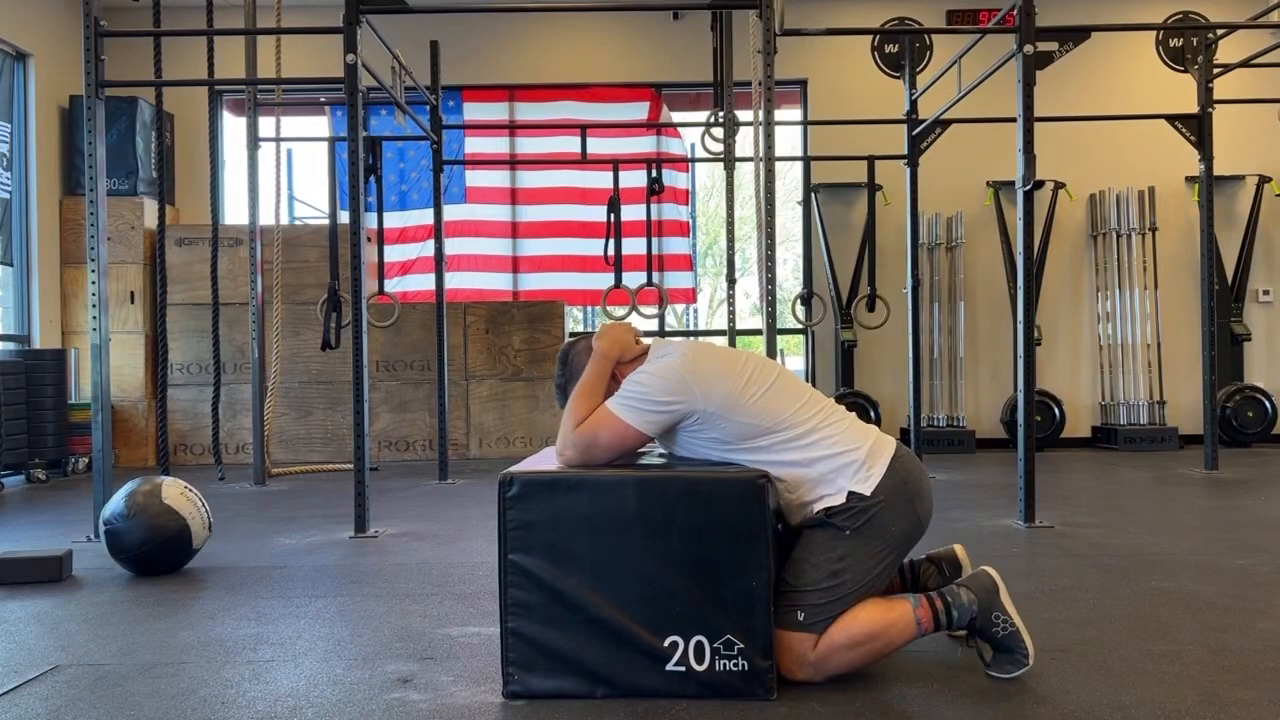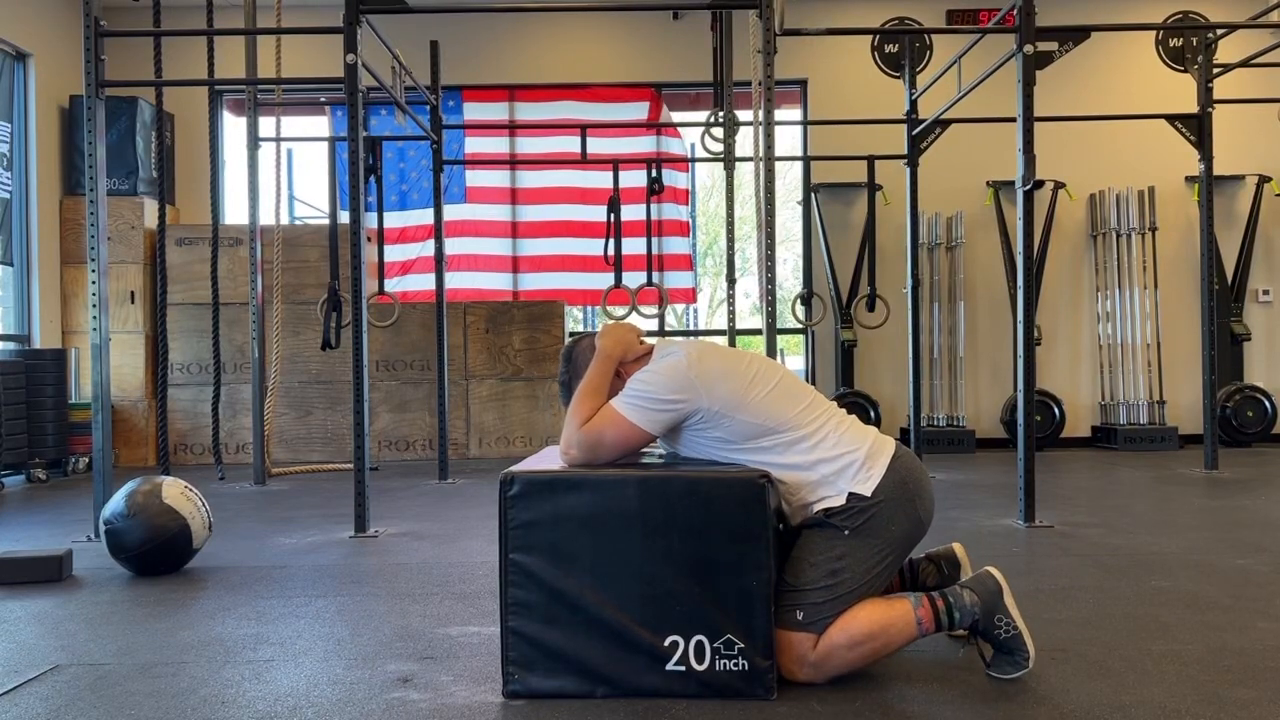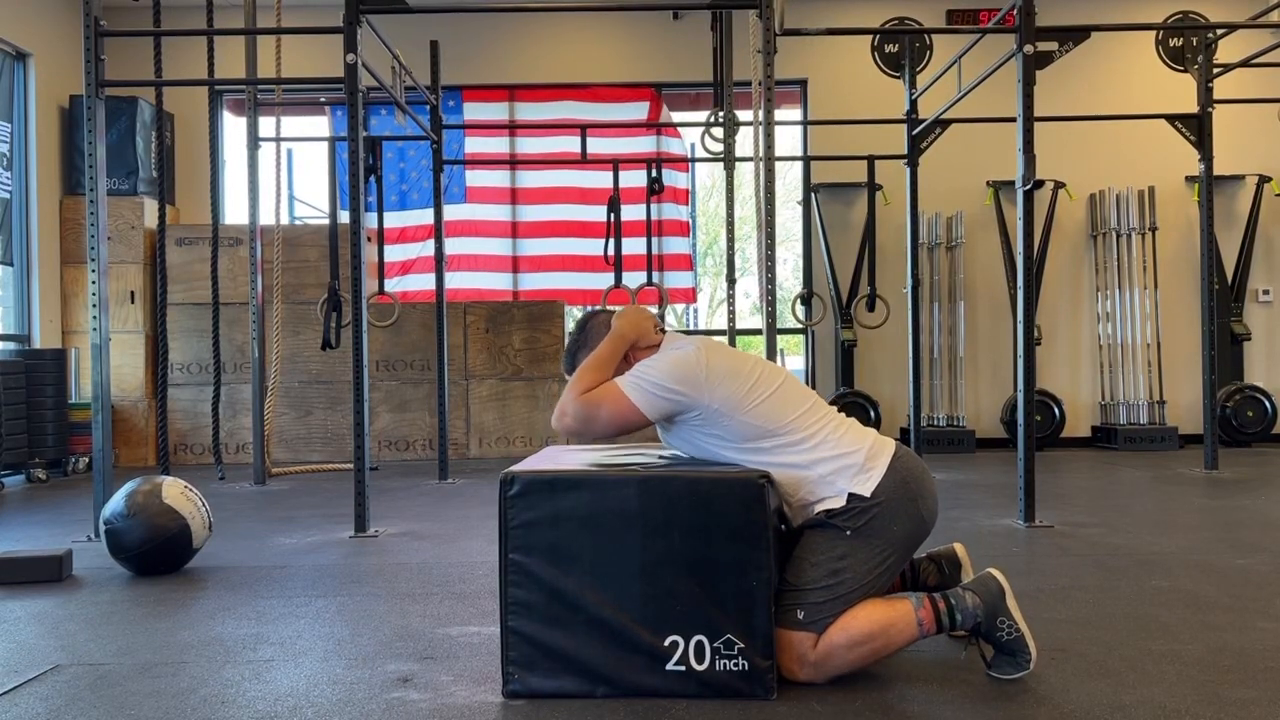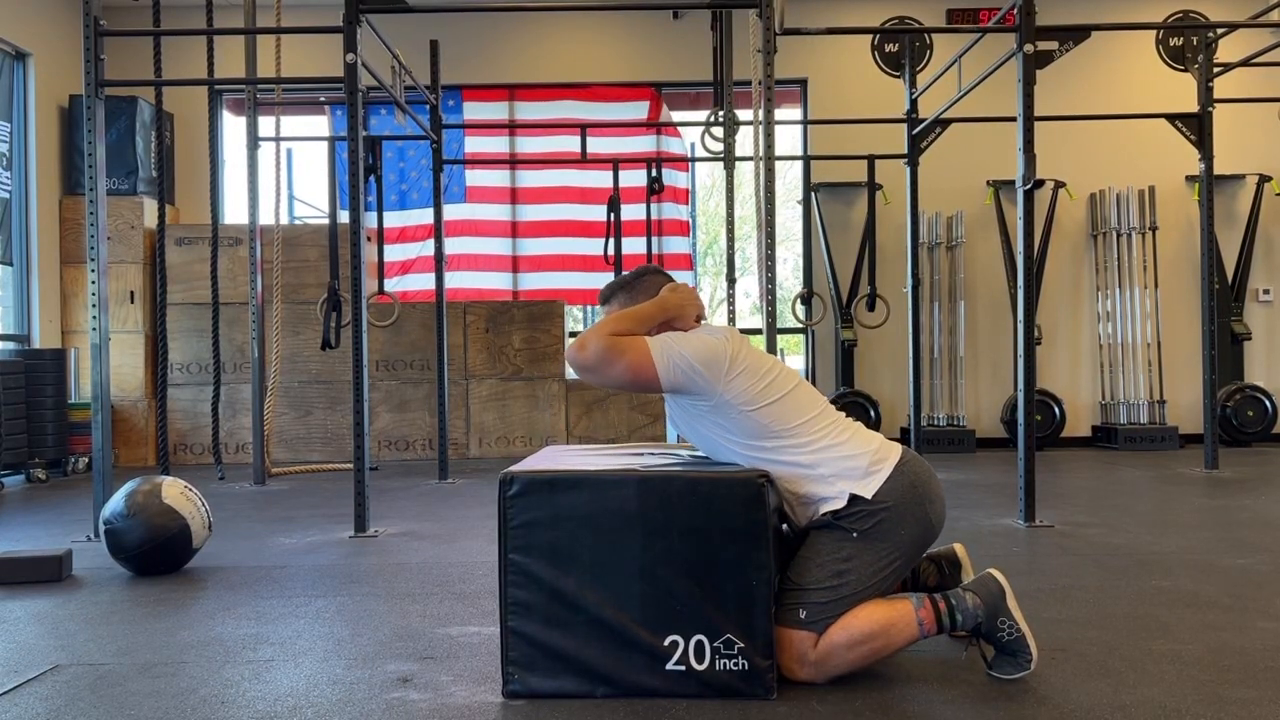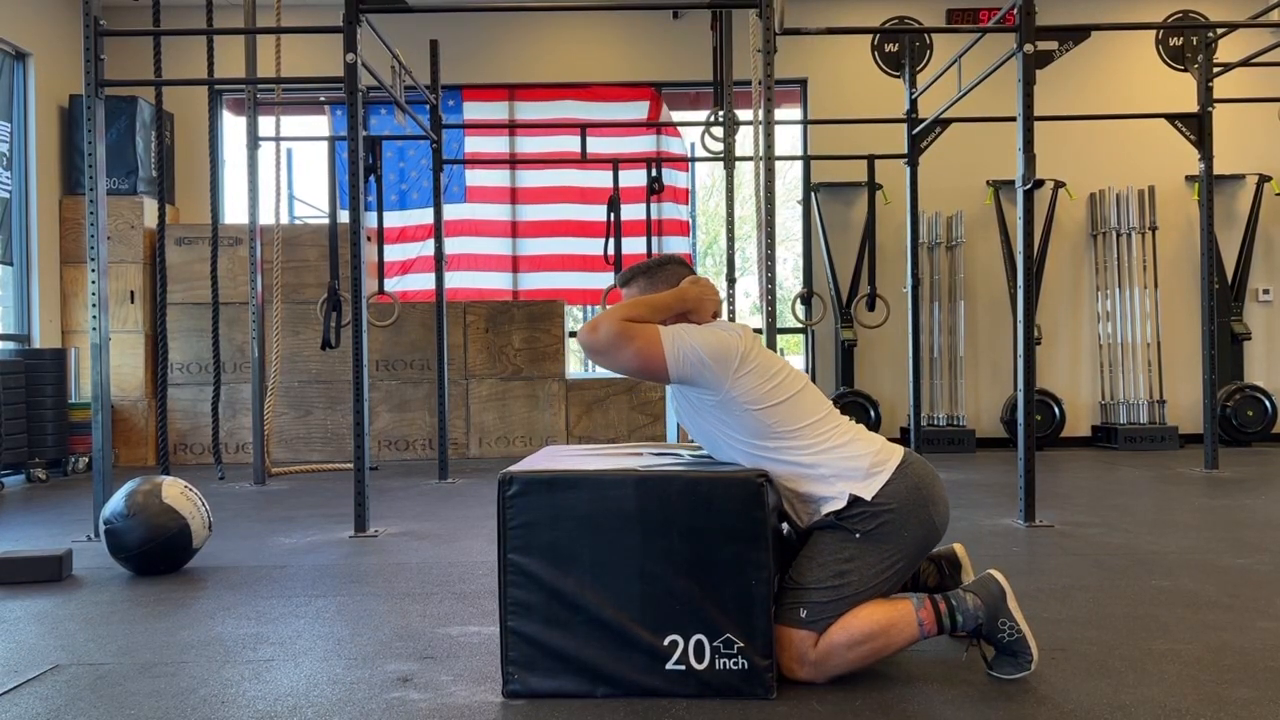
dt=1s
person 1, frame 1
left shoulder: (664, 375)
right shoulder: (677, 360)
left elbow: (573, 451)
right elbow: (605, 442)
left wrist: (601, 354)
right wrist: (607, 357)
left hip: (867, 495)
right hip: (879, 478)
left knee: (799, 655)
right knee: (788, 603)
left ankle: (963, 604)
right ankle: (932, 575)
person 1, frame 2
left shoulder: (670, 374)
right shoulder: (682, 361)
left elbow: (577, 449)
right elbow: (612, 441)
left wrist: (604, 352)
right wrist: (611, 354)
left hip: (868, 496)
right hip: (878, 480)
left knee: (798, 656)
right knee: (786, 604)
left ankle: (965, 604)
right ankle: (932, 573)
person 1, frame 3
left shoulder: (676, 367)
right shoulder: (687, 357)
left elbow: (572, 419)
left wrist: (621, 333)
left hip: (870, 497)
right hip: (880, 480)
left knee: (800, 656)
right knee: (791, 612)
left ankle: (966, 606)
right ankle: (929, 574)
person 1, frame 4
left shoulder: (698, 352)
right shoulder: (708, 351)
left elbow: (587, 355)
left wrist: (661, 305)
left hip: (876, 500)
right hip: (886, 484)
left knee: (801, 656)
right knee: (794, 611)
left ankle: (967, 607)
right ankle: (932, 574)
person 1, frame 5
left shoulder: (708, 348)
right shoulder: (717, 349)
left elbow: (599, 337)
left wrist: (679, 297)
left hip: (878, 502)
right hip: (890, 487)
left knee: (801, 656)
left ankle: (967, 607)
right ankle: (934, 573)
